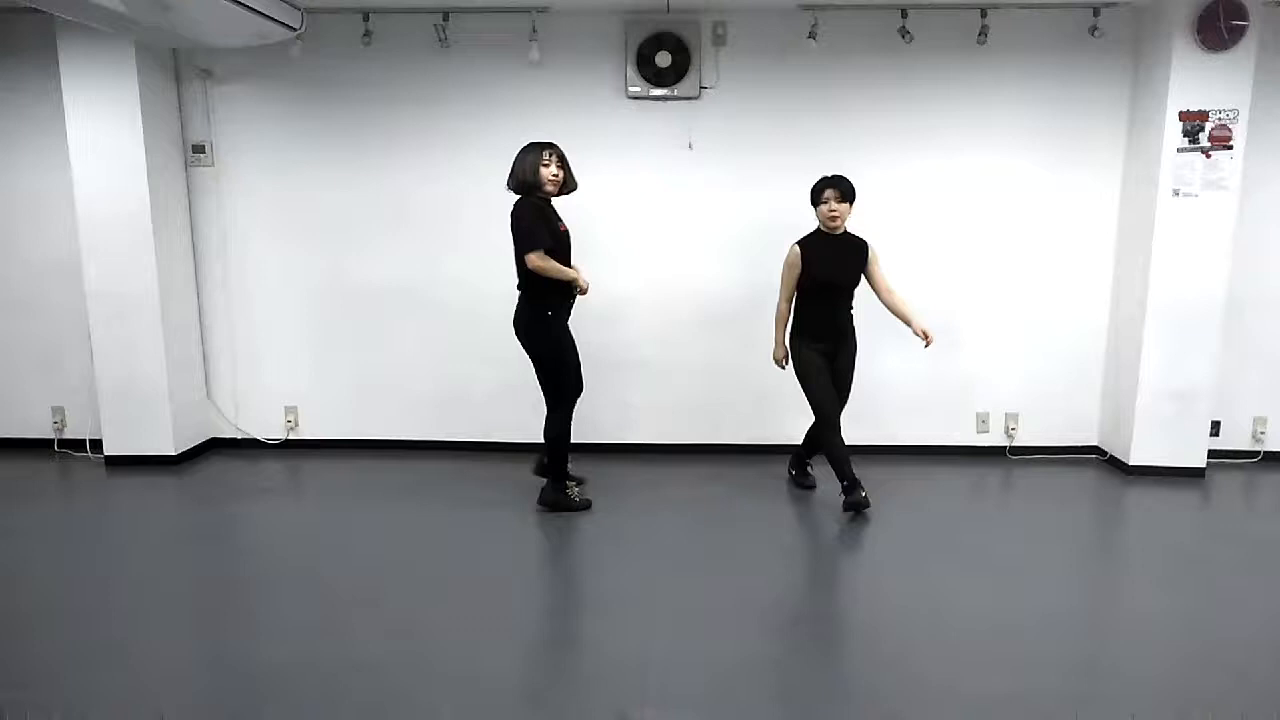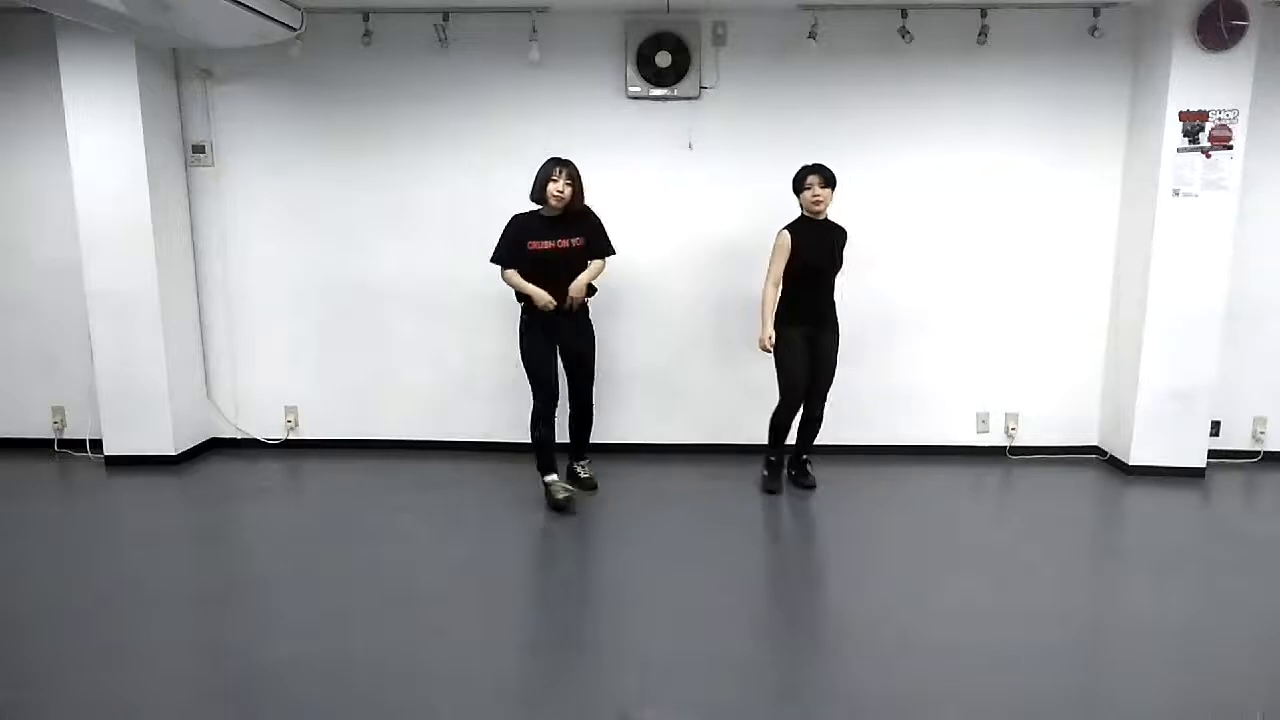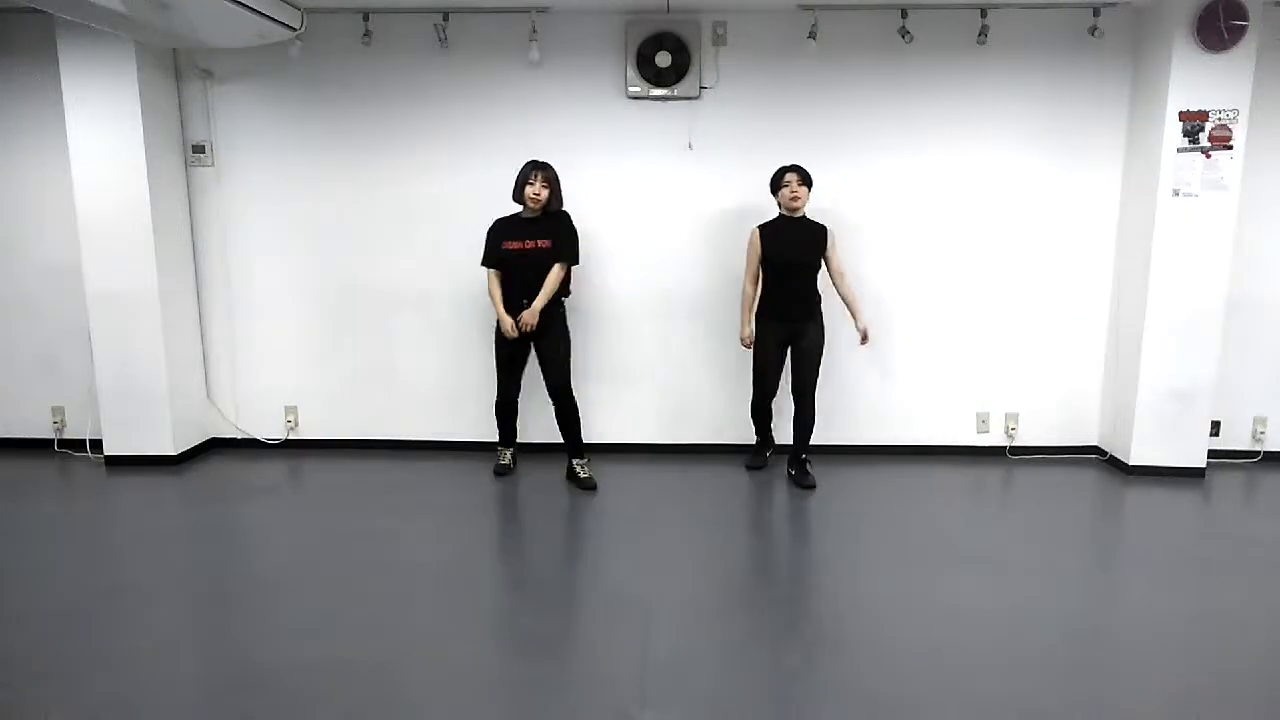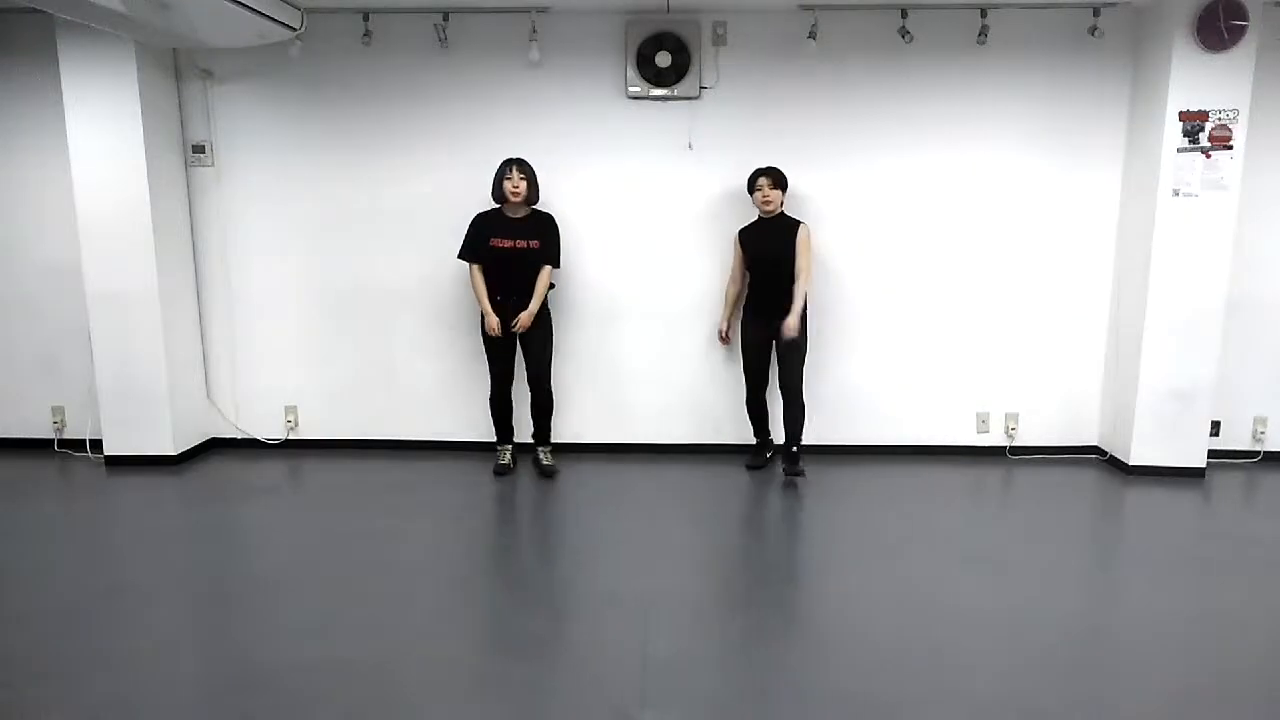
dt=0.4s
person 1, frame 1
left shoulder: (544, 207)
right shoulder: (528, 208)
right elbow: (534, 260)
left wrist: (573, 270)
right wrist: (574, 277)
left hip: (550, 314)
right hip: (540, 316)
left knee: (571, 388)
right knee: (561, 397)
left ankle: (550, 461)
right ankle: (557, 487)
person 1, frame 2
left shoulder: (584, 219)
right shoulder: (521, 225)
left elbow: (600, 258)
right elbow: (506, 270)
left wrist: (582, 282)
right wrist: (529, 290)
left hip: (575, 319)
right hip: (535, 322)
left knee: (582, 396)
right knee: (546, 399)
left ankle: (578, 462)
right ankle: (550, 479)
person 1, frame 3
left shoulder: (560, 222)
right shoulder: (502, 227)
left elbow: (560, 268)
right elbow: (493, 274)
left wrist: (536, 309)
right wrist: (501, 313)
left hip: (550, 316)
right hip: (511, 317)
left knee: (560, 389)
right knee: (507, 389)
left ankle: (577, 462)
right ankle: (506, 449)
person 1, frame 4
left shoulder: (544, 223)
right shoulder: (484, 223)
left elbow: (546, 270)
right elbow: (475, 269)
left wrist: (531, 311)
right wrist: (488, 311)
left hip: (533, 312)
right hip: (497, 311)
left knee: (540, 381)
right knee: (500, 383)
left ankle: (543, 449)
right ankle: (505, 447)
person 2, frame 1
left shoulder: (861, 249)
right shoulder: (802, 250)
left elbow: (885, 292)
right elbow: (785, 299)
left wrist: (914, 324)
right wrist: (779, 341)
left hip: (843, 342)
right hip: (807, 343)
left knee: (831, 414)
right knee: (828, 413)
left ankle: (799, 461)
right ankle: (851, 487)
person 2, frame 2
left shoulder: (839, 234)
right shoulder: (789, 235)
right elbow: (773, 283)
right wrist: (766, 327)
left hip: (827, 327)
right hip: (792, 327)
left knee: (816, 399)
right knee: (792, 399)
left ankle: (800, 462)
right ankle: (773, 464)
person 2, frame 3
left shoulder: (822, 233)
right shoulder: (762, 233)
left elbow: (839, 278)
right elbow: (751, 282)
left wrist: (858, 318)
right wrist: (746, 322)
left hip: (809, 323)
right hip: (771, 322)
left knee: (805, 394)
right knee: (763, 391)
left ankle: (798, 462)
right ankle: (764, 443)
person 2, frame 4
left shoulder: (798, 230)
right shoulder: (744, 235)
left elbow: (802, 276)
right elbow: (736, 280)
left wrist: (795, 314)
right wrist: (725, 319)
left hip: (788, 318)
right hip: (755, 318)
left knee: (791, 386)
right knee: (755, 386)
left ankle: (793, 454)
right ankle: (763, 443)
